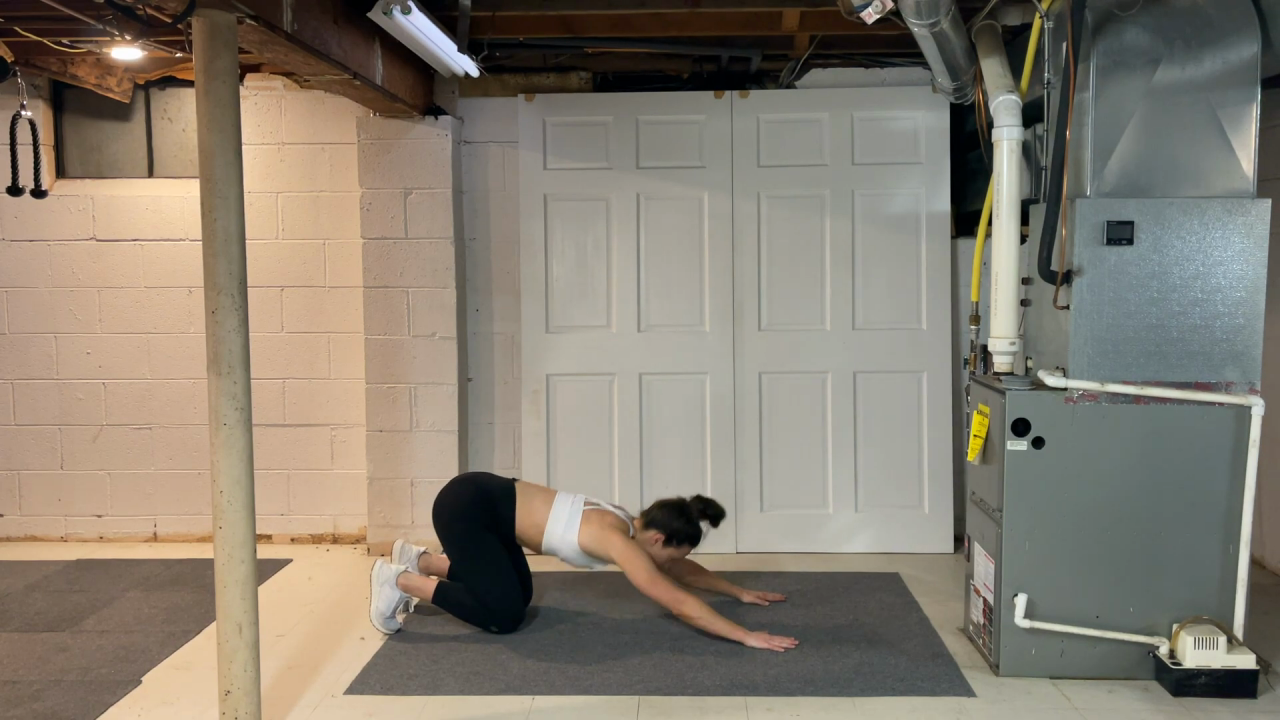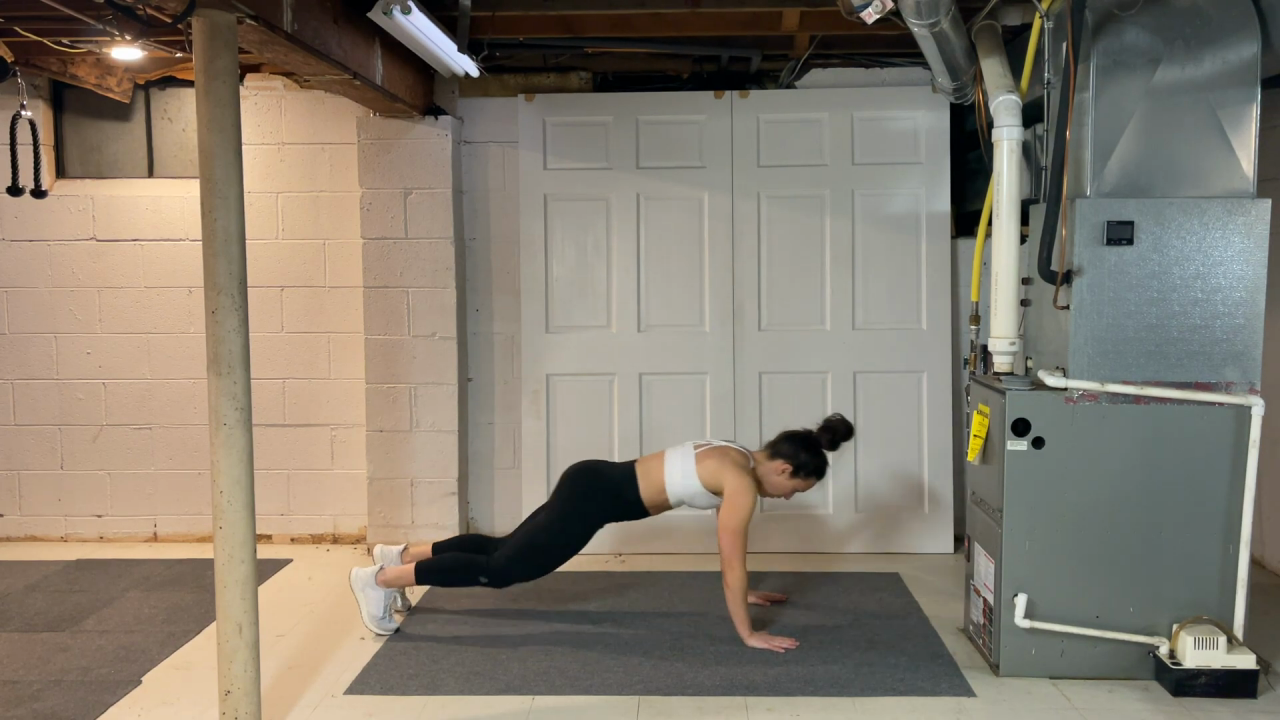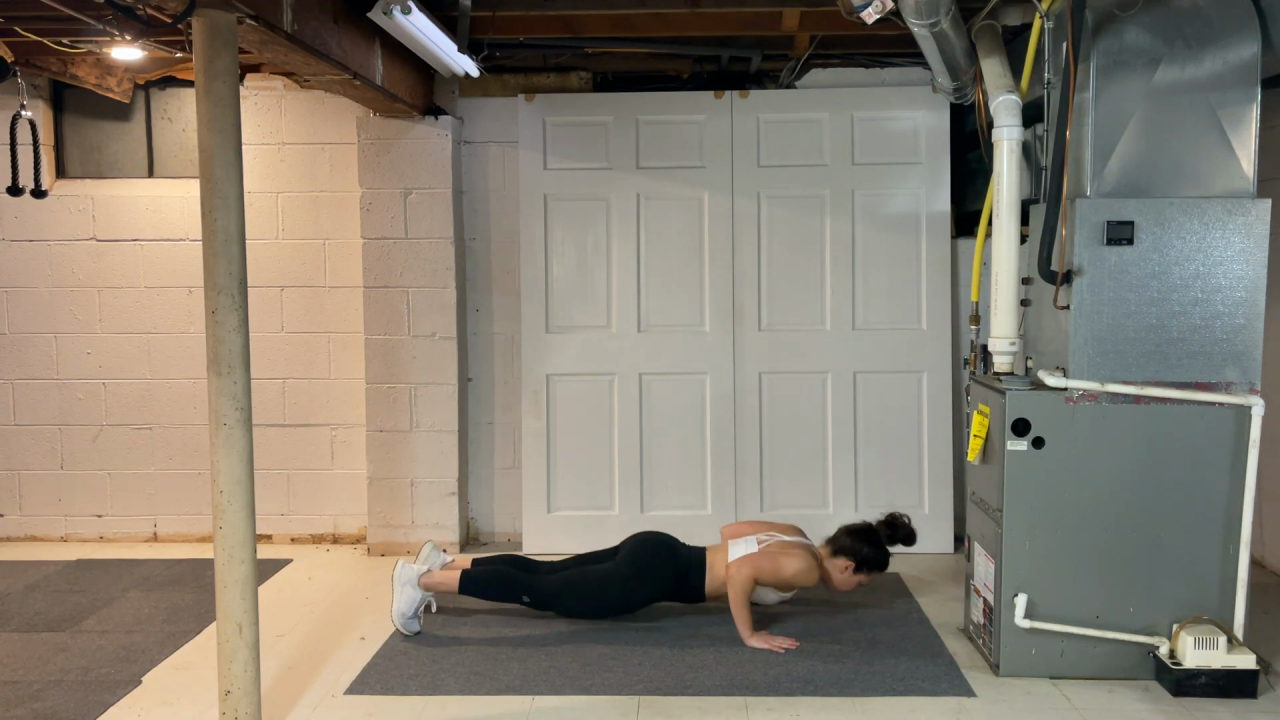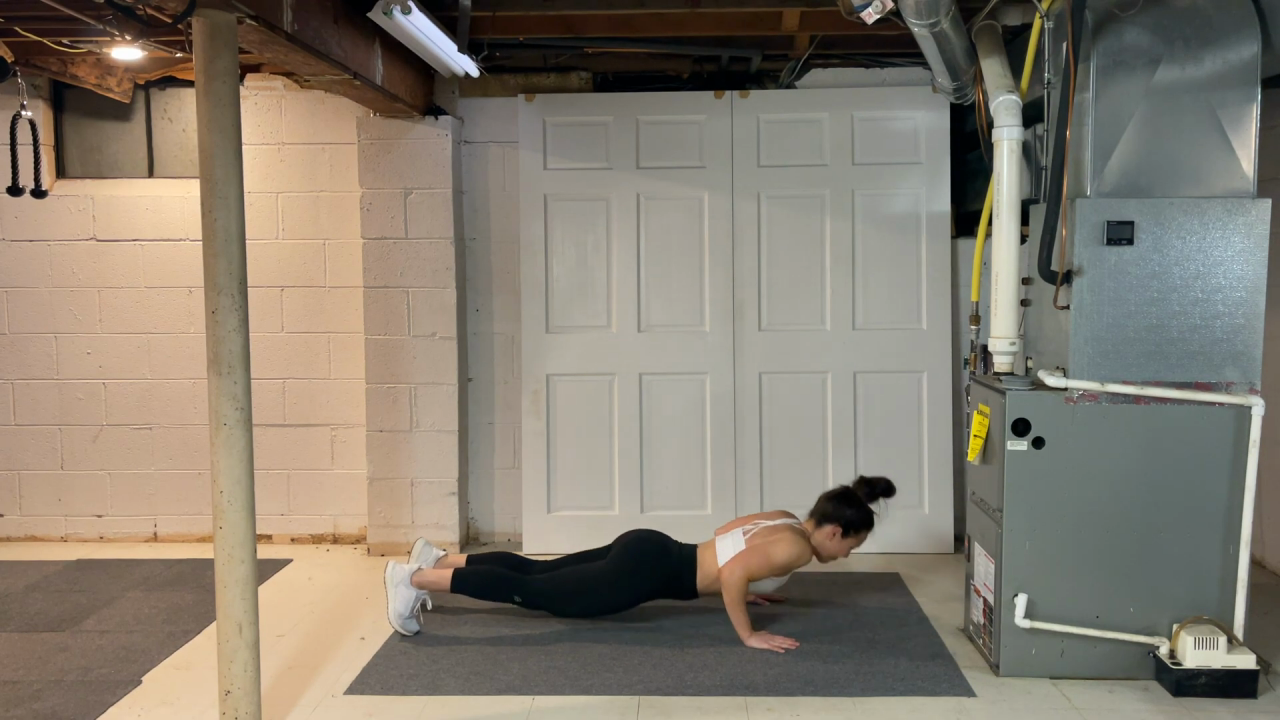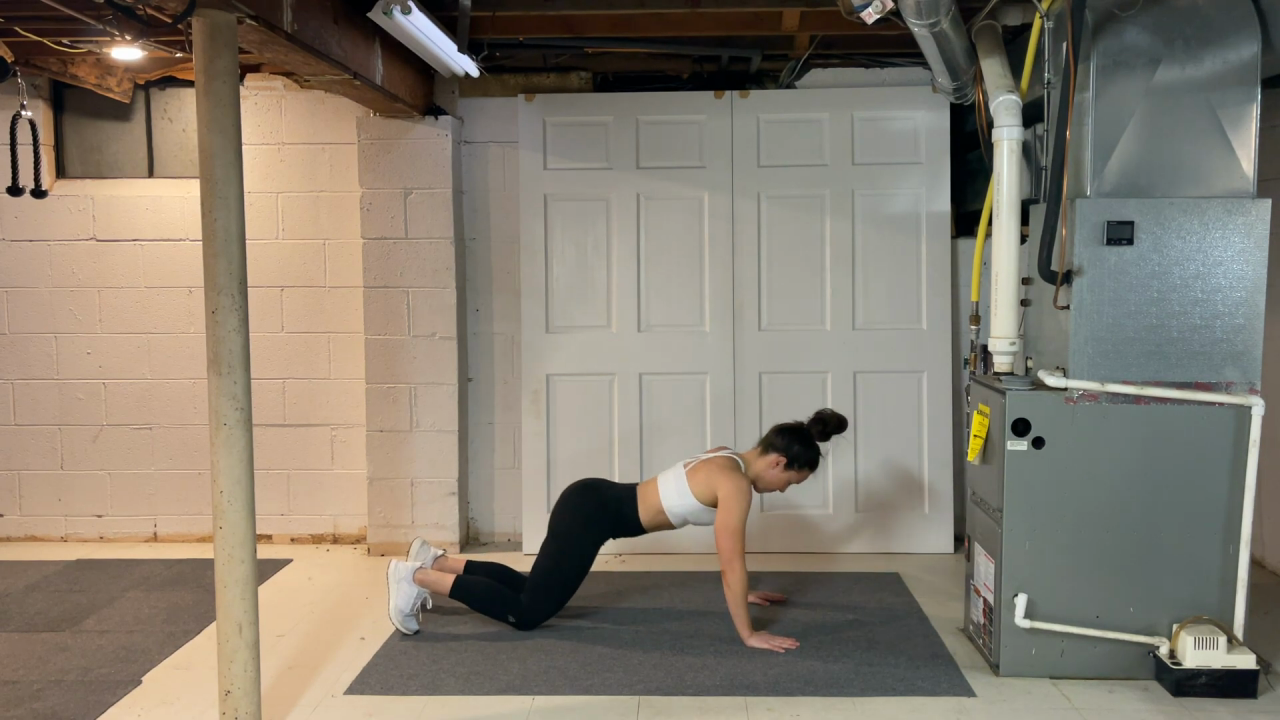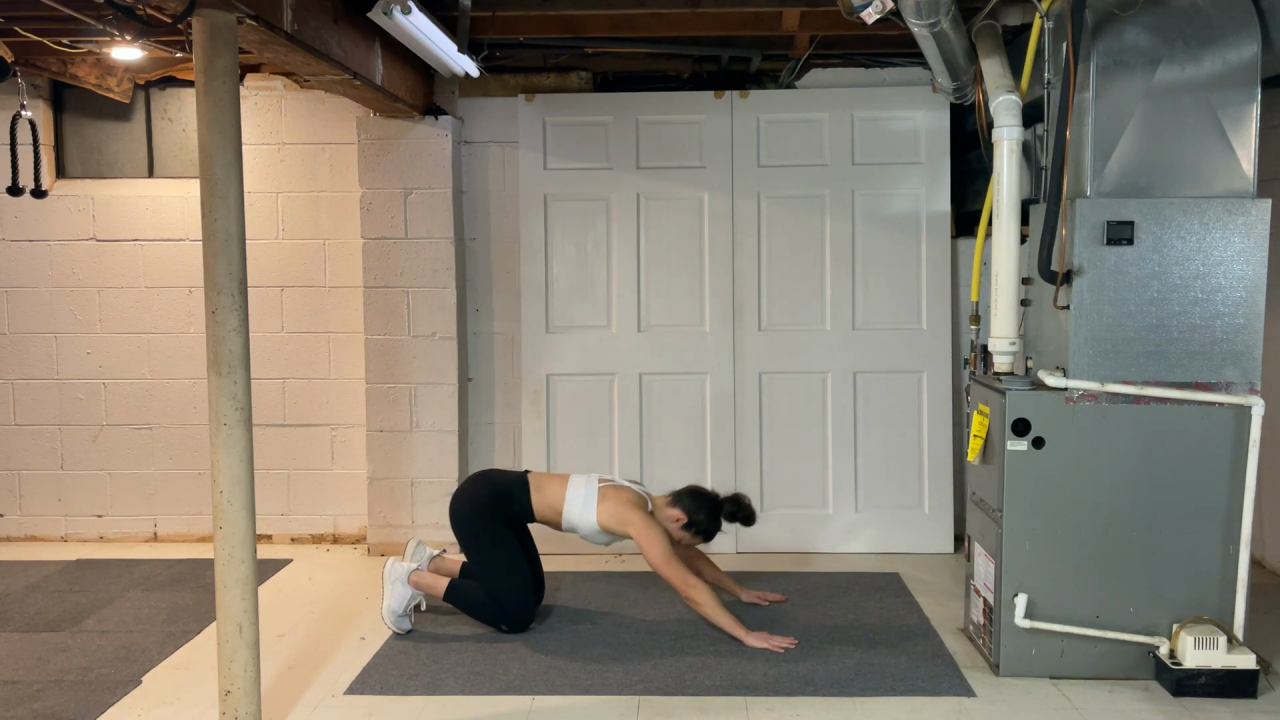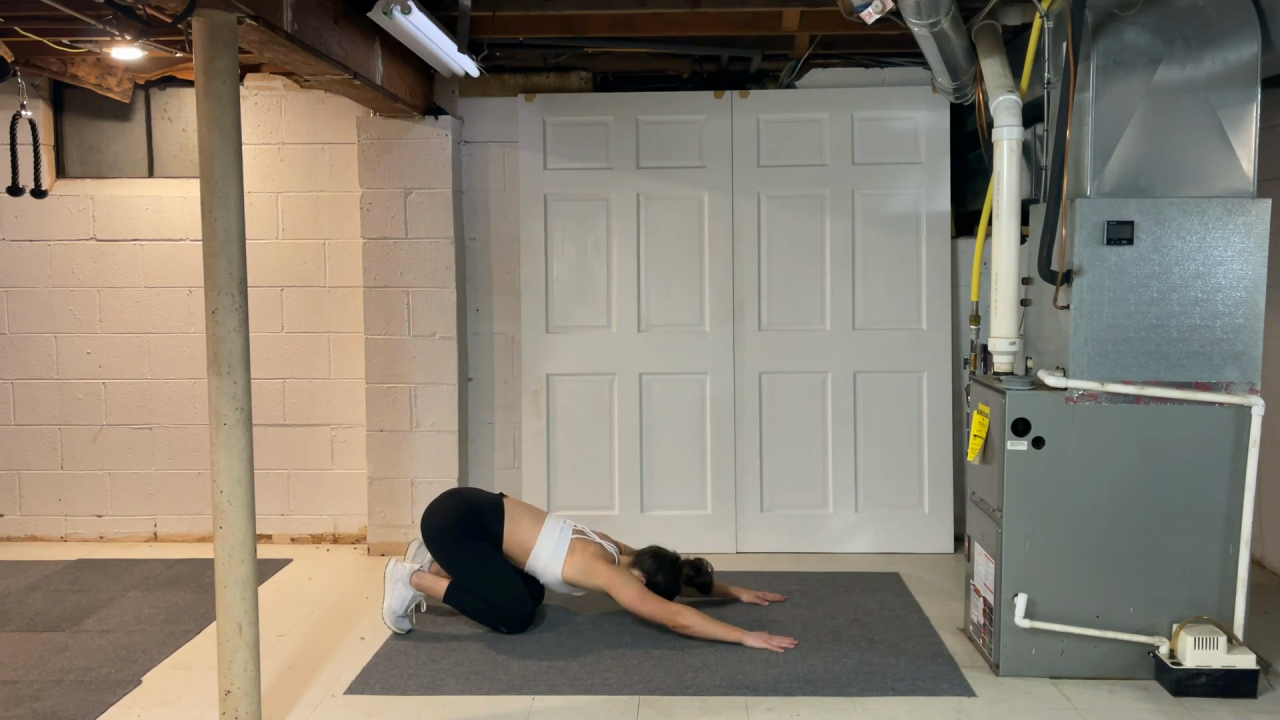
dt=0.4s
person 1, frame 1
left shoulder: (631, 529)
right shoulder: (621, 542)
left elbow: (684, 572)
right elbow: (681, 603)
left wrist: (741, 592)
right wrist: (747, 636)
left hip: (485, 500)
right hip: (467, 506)
left knee: (518, 595)
right knee: (505, 616)
left ankle: (420, 560)
right ankle: (401, 581)
person 1, frame 2
left shoulder: (740, 460)
right shoulder: (743, 480)
left elbow: (729, 536)
right elbow: (731, 564)
left wrist: (748, 593)
right wrist: (750, 635)
left hip: (595, 482)
right hip: (595, 494)
left knee: (505, 550)
right knee: (501, 568)
left ankle: (401, 554)
right ankle: (380, 579)
person 1, frame 3
left shoulder: (795, 536)
right shoulder: (804, 566)
right elbow: (738, 575)
left wrist: (750, 595)
right wrist: (749, 634)
left hip: (654, 551)
right hip: (654, 573)
left knee: (541, 572)
right knee: (539, 592)
left ankle: (444, 562)
right ankle: (424, 579)
person 1, frame 4
left shoulder: (784, 522)
right shoulder: (795, 549)
right elbow: (732, 575)
left wrist: (753, 588)
right wrist: (747, 634)
left hip: (646, 550)
right hip: (645, 572)
left knee: (535, 573)
right knee: (529, 592)
left ankle: (437, 559)
right ankle: (416, 577)
person 1, frame 5
left shoulder: (732, 463)
right shoulder: (736, 482)
left elbow: (724, 538)
right elbow: (731, 564)
left wrist: (745, 592)
right wrist: (748, 634)
left hip: (595, 503)
right hip: (591, 512)
left knee: (529, 589)
right knee: (525, 613)
left ankle: (437, 560)
right ankle: (418, 577)
person 1, frame 6
left shoulder: (652, 505)
right shoulder: (641, 520)
left elbow: (690, 556)
right elbow: (690, 588)
left wrist: (740, 592)
right wrist: (746, 635)
left hip: (498, 498)
right hip: (481, 503)
left knee: (527, 593)
right knee: (514, 618)
left ankle: (431, 562)
right ankle: (413, 579)
person 1, frame 7
left shoulder: (617, 553)
right shoulder: (606, 571)
left elbow: (673, 577)
right elbow: (677, 617)
left wrist: (739, 593)
right wrist: (746, 636)
left hip: (474, 512)
right hip: (452, 521)
left knee: (531, 597)
right knee: (515, 617)
left ankle: (432, 563)
right ankle: (414, 579)
